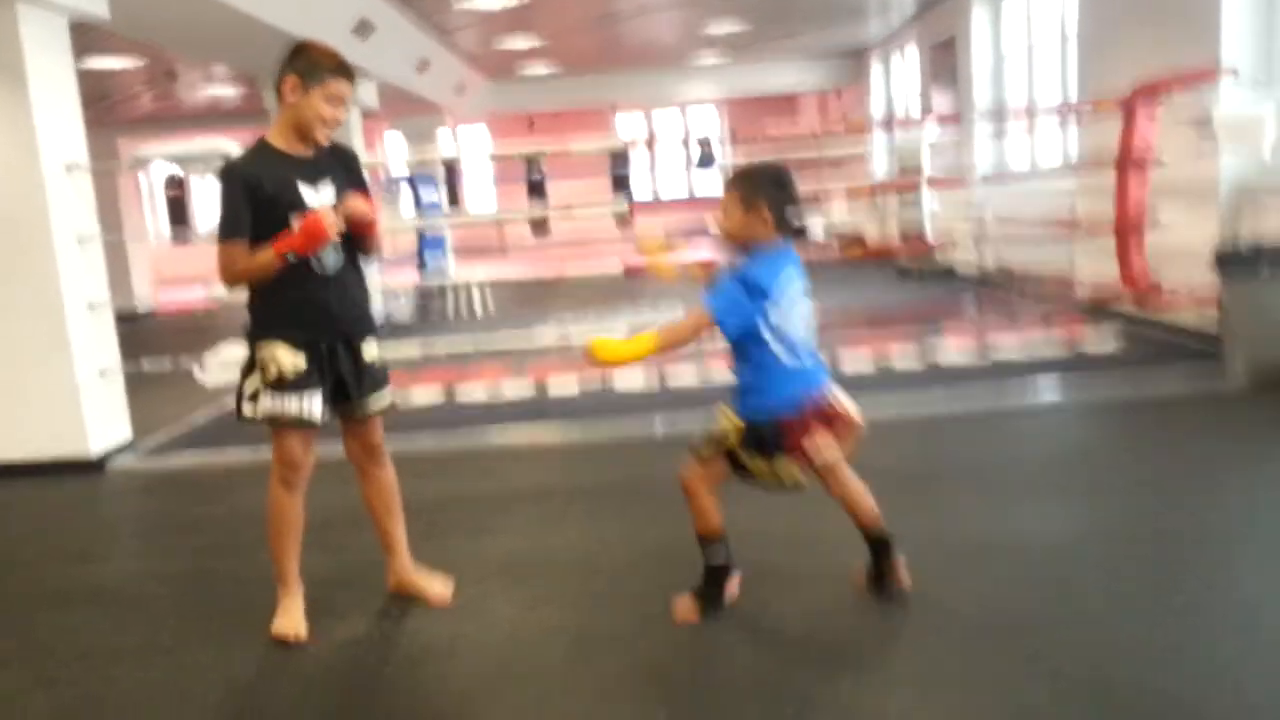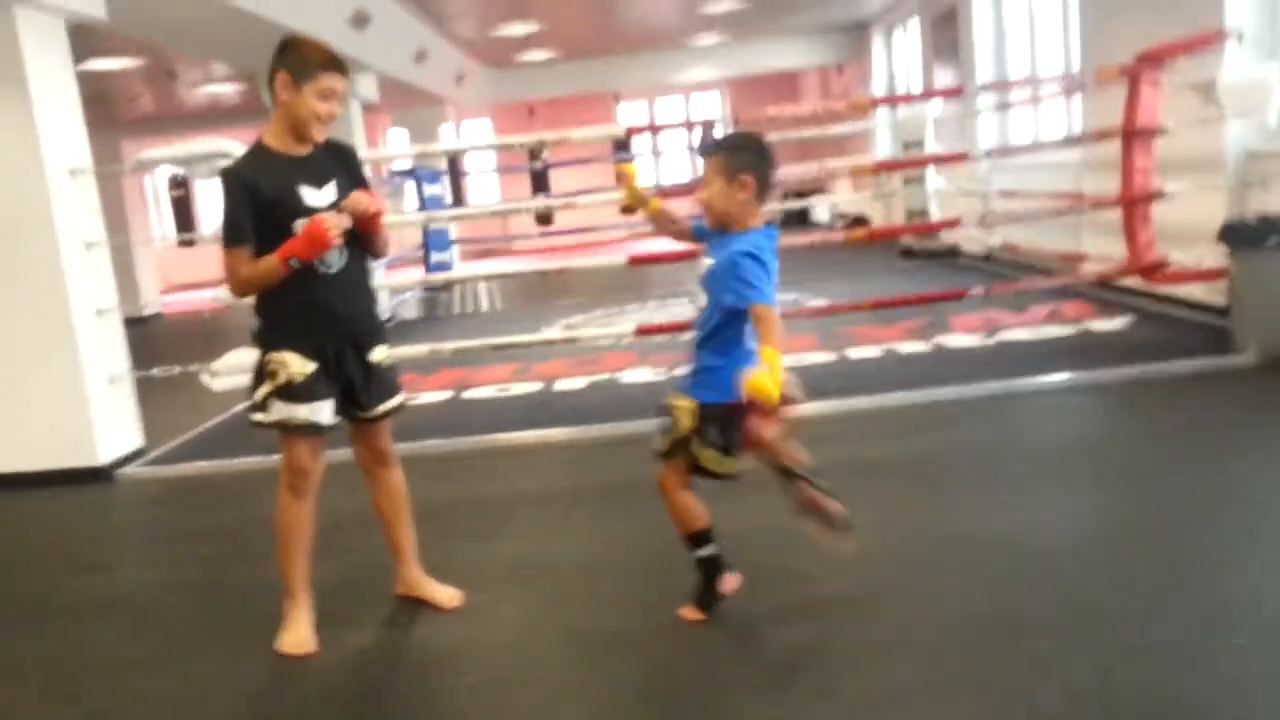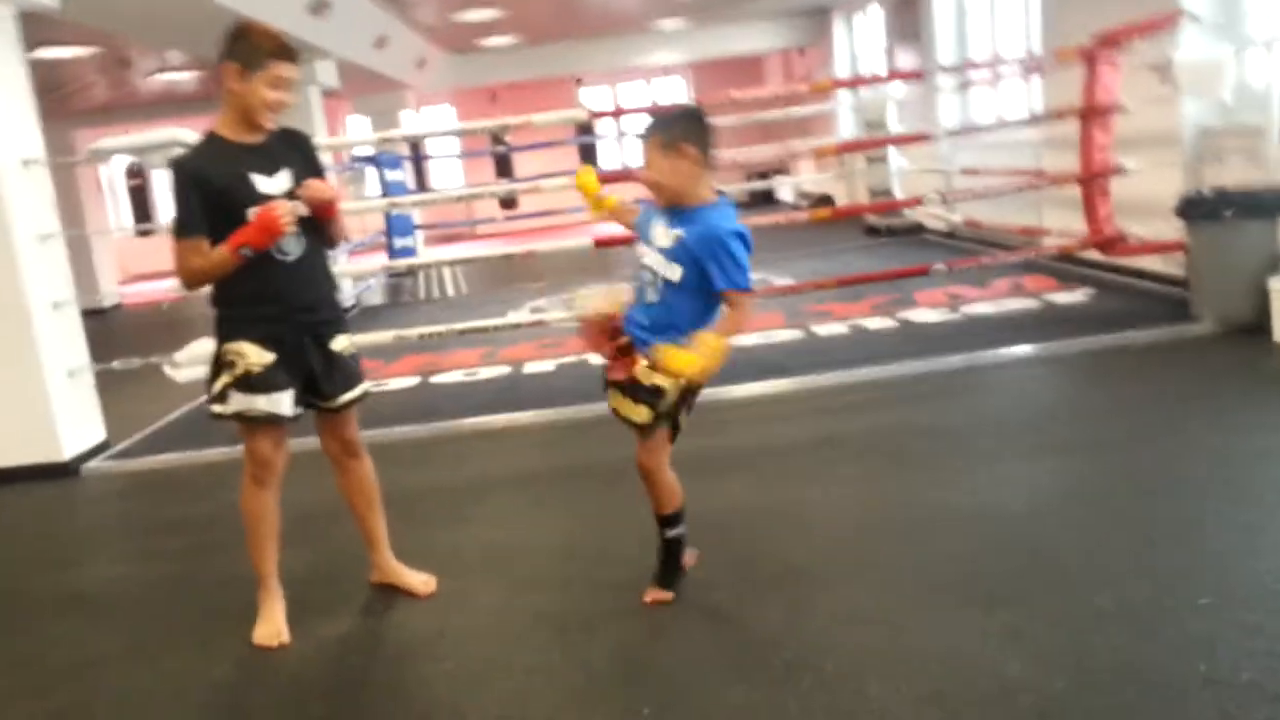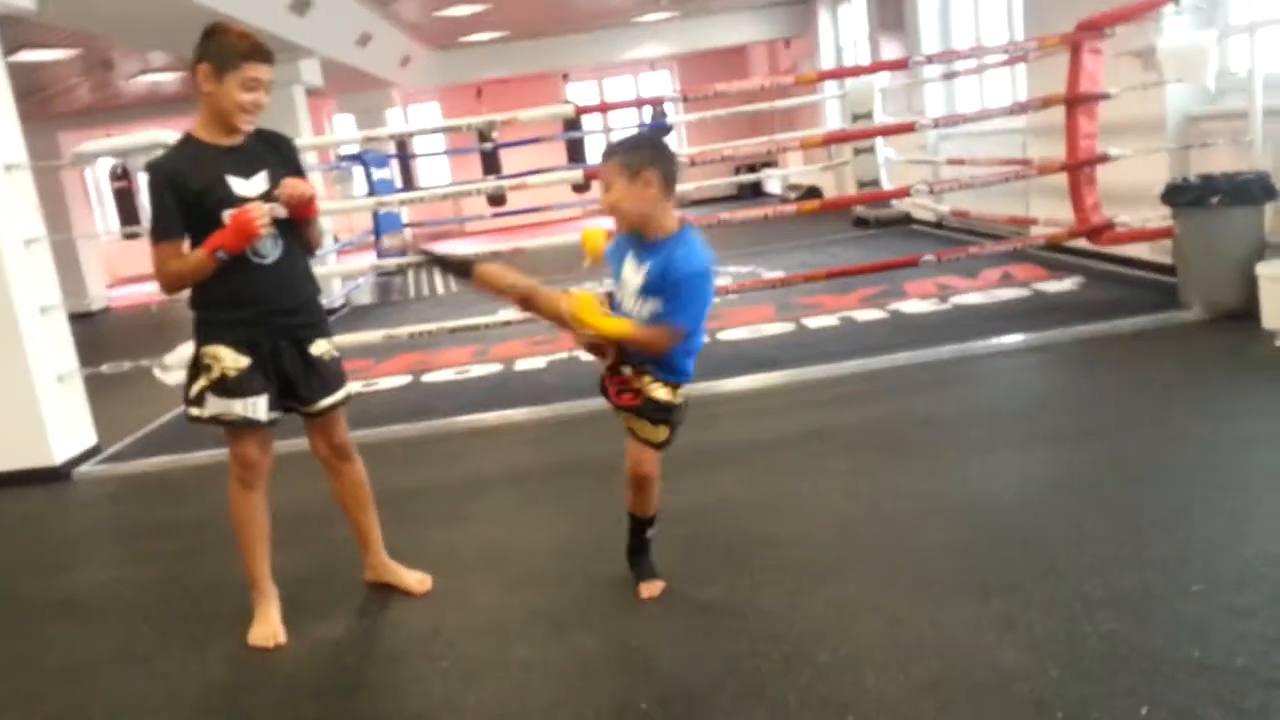
dt=0.1s
person 1, frame 1
left shoulder: (343, 161)
right shoulder: (247, 173)
left elbow: (370, 249)
right elbow: (232, 272)
left wrist: (364, 223)
right wrist: (293, 244)
left hip: (349, 329)
right hip: (287, 338)
left knee: (370, 446)
right knee: (292, 461)
left ankle: (402, 566)
right ankle: (288, 594)
person 1, frame 2
left shoulder: (342, 158)
right shoulder: (247, 177)
left elbow: (377, 248)
right elbow: (239, 280)
left wrist: (369, 220)
right wrist: (297, 249)
left hip: (358, 332)
right hip: (296, 344)
left knee: (379, 452)
right knee: (301, 469)
left ankle: (409, 573)
right ankle: (296, 605)
person 1, frame 3
left shoulder: (298, 147)
right shoulder: (197, 168)
left elbow: (334, 239)
right elbow: (190, 271)
left wrist: (326, 209)
right wrist: (250, 238)
left hip: (320, 321)
right hip: (254, 335)
left knee: (347, 443)
right knee: (264, 460)
left ankle: (383, 560)
right ankle: (269, 597)
person 1, frame 4
left shoulder: (278, 148)
right shoulder: (173, 170)
left elbow: (311, 242)
right elbow: (169, 275)
left wrist: (305, 210)
right wrist: (226, 240)
left hip: (301, 324)
right hip: (233, 339)
left knee: (336, 445)
right knee: (250, 462)
left ankle: (378, 560)
right ankle: (264, 598)
person 2, frame 1
left shoulder: (746, 278)
right shoulder: (786, 261)
left elbow: (693, 326)
left wrist: (629, 349)
left hip: (768, 409)
right hip: (814, 395)
left knee: (696, 479)
right knee: (837, 476)
left ankle: (717, 581)
right ankle: (887, 569)
person 2, frame 2
left shoulder: (741, 256)
right shoulder: (728, 233)
left elbow: (766, 319)
right elbow: (678, 229)
left wrist: (766, 371)
right wrist: (638, 195)
left hip: (718, 392)
right hip: (739, 384)
left knee: (672, 480)
left ankle: (714, 577)
right ankle: (808, 489)
person 2, frame 3
left shoulder: (722, 228)
right shoulder: (661, 208)
left elbow: (738, 307)
right elbow: (634, 222)
left wrist: (701, 350)
right wrist: (597, 196)
left hip: (669, 355)
right hip: (637, 330)
left knee: (651, 460)
right knee: (597, 325)
left ankle: (672, 558)
person 2, frame 4
left shoulder: (690, 265)
right shoulder: (630, 236)
left elbow: (666, 340)
left wrist: (605, 326)
right wrist: (600, 250)
left hip: (657, 372)
right hip: (613, 337)
left knee: (643, 469)
right knee: (529, 292)
left ankle: (639, 554)
